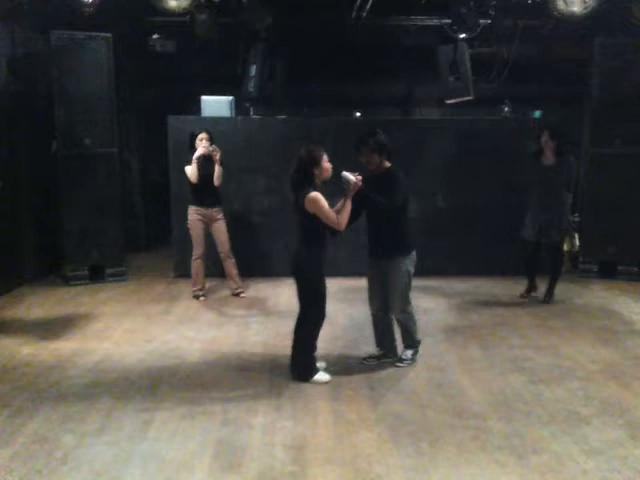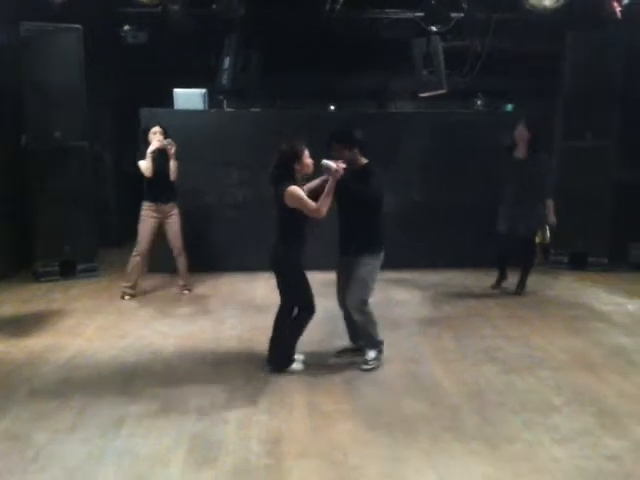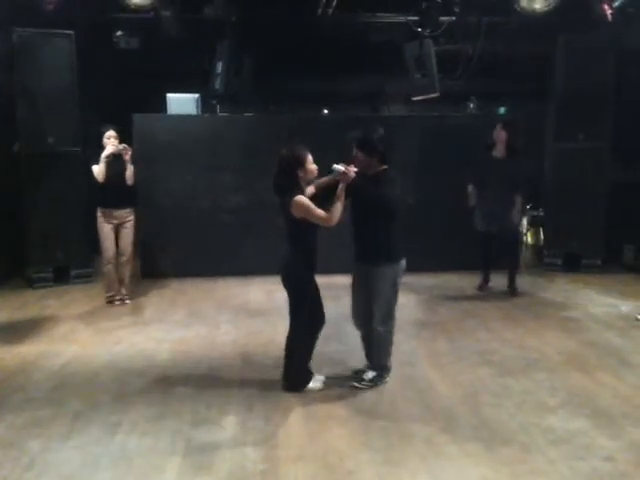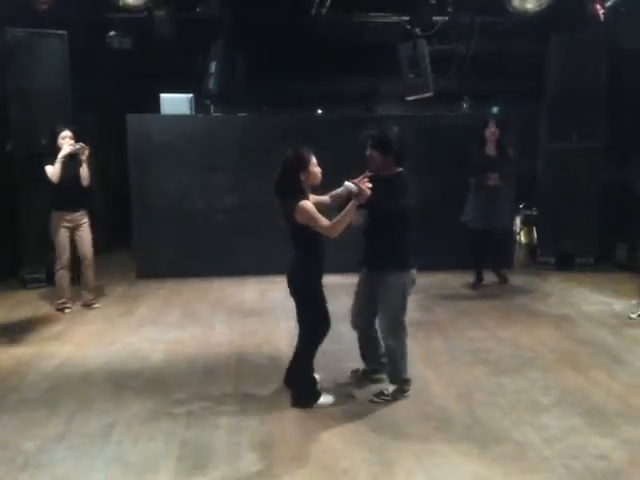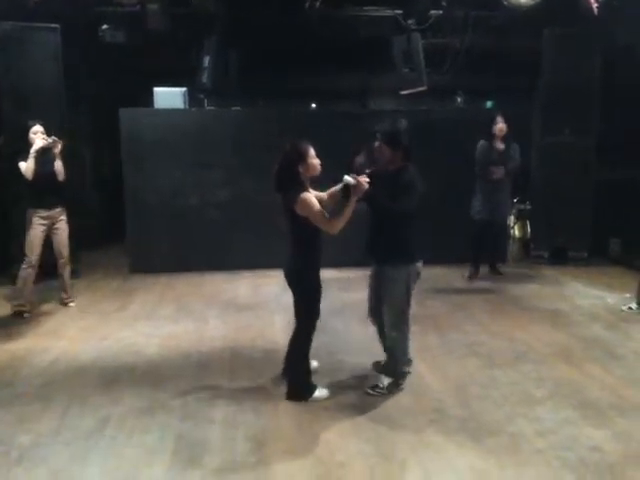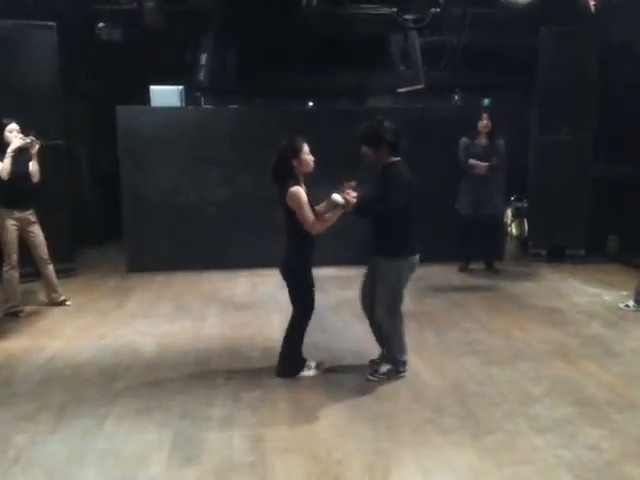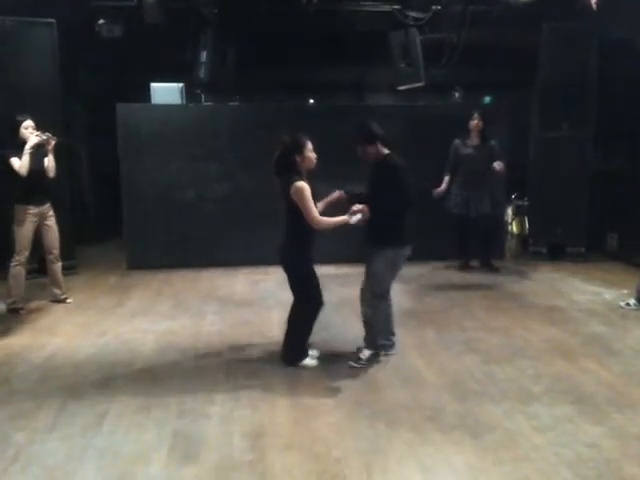
dt=0.7s
person 1, frame 1
left shoulder: (396, 180)
right shoulder: (369, 180)
left elbow: (390, 209)
right elbow: (356, 211)
left wrist: (362, 191)
left hip: (400, 253)
right hip: (376, 253)
left knee: (400, 306)
right knee: (377, 306)
left ankle: (412, 346)
right ankle: (387, 349)
person 1, frame 2
left shoulder: (370, 176)
right shoulder: (346, 175)
left elbow: (369, 197)
left wrist: (342, 179)
left hip: (369, 250)
right hip: (347, 248)
left knee: (356, 301)
right knee: (345, 300)
left ankle: (374, 346)
right ankle: (358, 343)
person 1, frame 3
left shoulder: (387, 181)
right shoulder: (362, 178)
left elbow: (385, 203)
left wrist: (353, 183)
left hip: (387, 261)
right hip: (364, 259)
left knee: (381, 318)
right knee: (362, 317)
left ankle: (380, 370)
right ankle: (373, 364)
person 1, frame 4
left shoulder: (402, 184)
right shoulder: (376, 180)
left elbow: (395, 212)
right elbow: (372, 213)
left wrist: (368, 198)
left hip: (396, 269)
right hip: (373, 264)
left knee: (391, 328)
right knee: (360, 319)
left ankle: (399, 383)
right ankle: (374, 367)
person 1, frame 5
left shoulder: (410, 179)
right shoulder: (380, 174)
left elbow: (398, 213)
left wrist: (367, 192)
left hip: (402, 261)
right hip: (382, 258)
left knee: (394, 319)
right knee: (378, 314)
left ankle: (397, 375)
right ankle: (398, 360)
person 1, frame 6
left shoulder: (398, 176)
right shoulder: (388, 172)
left elbow: (387, 210)
left wrist: (357, 205)
right wrist: (358, 201)
left hip: (398, 255)
right hip: (384, 252)
left knee: (387, 310)
right knee: (369, 301)
left ankle: (397, 364)
right ankle: (390, 353)
person 1, frame 7
left shoulder: (395, 167)
right shoulder: (378, 167)
left elbow: (405, 202)
left wrist: (372, 212)
right wrist: (349, 197)
left hip: (393, 244)
right hip: (379, 241)
left knee: (371, 295)
right knee: (378, 294)
left ankle: (374, 348)
right ankle: (385, 341)
person 2, frame 1
left shoulder: (306, 192)
right shoulder: (312, 196)
left elbow: (329, 216)
right elbow: (339, 224)
left wrist: (346, 196)
right wrist: (351, 195)
left hip: (306, 259)
right hip: (309, 262)
left knee: (308, 312)
right knee: (315, 314)
left ankle: (302, 361)
right ankle: (304, 370)
person 2, frame 2
left shoulder: (290, 187)
right shoulder: (290, 191)
left elbow: (305, 190)
right elbow: (319, 211)
left wrist: (327, 177)
right wrist: (333, 181)
left hip: (286, 255)
right hip: (287, 257)
left knee: (289, 304)
right knee: (306, 307)
left ankle: (280, 353)
right ankle: (280, 359)
person 2, frame 3
left shoulder: (296, 194)
right shoulder: (297, 201)
left elbow: (313, 187)
right elbow: (330, 220)
left wrist: (336, 177)
right wrist: (342, 187)
left hip: (299, 268)
right hip: (298, 271)
left knee: (313, 320)
right knee: (304, 323)
left ankle: (300, 372)
right ankle: (296, 379)
person 2, frame 4
left shoulder: (302, 198)
right shoulder: (301, 206)
left elbow: (328, 199)
right elbow: (331, 229)
left wrist: (351, 187)
right wrist: (356, 201)
left hip: (304, 275)
right hip: (306, 278)
left knee: (313, 327)
right knee: (314, 331)
left ankle: (296, 376)
right ankle: (305, 394)
person 2, frame 5
left shoulder: (301, 192)
right shoulder: (302, 198)
left elbow: (325, 198)
right elbow: (332, 227)
left wrist: (349, 183)
right wrist: (355, 196)
left hip: (300, 266)
right hip: (304, 270)
left knee: (305, 319)
right knee: (306, 324)
left ankle: (294, 365)
right ankle: (300, 387)
person 2, frame 6
left shoulder: (296, 187)
right shoulder: (294, 191)
left elbow: (314, 213)
right elbow: (314, 226)
left wrist: (336, 200)
right wrist: (342, 208)
left hip: (298, 260)
right hip: (296, 262)
left knee: (303, 309)
right knee: (303, 311)
left ankle: (293, 359)
right ankle: (290, 366)
person 2, frame 7
left shoulder: (294, 182)
right shoulder: (299, 185)
right elbow: (316, 222)
left wrist: (330, 199)
right wrist: (347, 218)
left hip: (295, 252)
right hip: (297, 254)
left knee: (304, 300)
right knee: (312, 302)
left ankle: (297, 348)
right ankle: (294, 354)
person 3, frame 1
left shoulder: (215, 160)
right shoulder: (190, 161)
left elbow: (217, 182)
right elbow: (193, 179)
left wrist: (217, 161)
right wrist: (196, 158)
left hip: (216, 210)
right hip: (196, 211)
left knee: (225, 250)
right knee: (198, 252)
left ankle: (236, 287)
right ankle: (198, 290)
person 3, frame 2
left shoulder: (169, 154)
right shoulder: (144, 156)
left elbow: (173, 177)
right elbow: (147, 173)
left wrist: (172, 156)
right wrist: (150, 152)
left hip: (170, 207)
right hip: (150, 207)
left knee: (178, 247)
right knee: (141, 249)
left ankle: (184, 284)
right ankle: (129, 288)
person 3, frame 3
left shoulder: (123, 159)
right shoulder: (98, 160)
left elbow: (130, 182)
right elbow: (100, 178)
left wrist: (128, 161)
right wrist: (104, 157)
left hip: (127, 213)
right hip: (106, 214)
left knee: (126, 255)
right knee: (109, 256)
left ankle: (125, 293)
right ankle: (112, 294)
person 3, frame 4
left shoulder: (77, 160)
right shoulder: (52, 162)
left elbow: (85, 183)
right elbow: (54, 179)
left wrist: (84, 161)
right wrist: (61, 156)
left hip: (80, 215)
right hip: (60, 216)
left knee: (87, 257)
right knee: (63, 261)
left ankle: (89, 297)
right ankle: (63, 301)
person 3, frame 5
left shoulder: (50, 155)
right shoulder: (24, 157)
left elbow: (61, 177)
right elbow: (28, 174)
left wrist: (57, 155)
right wrist: (33, 151)
left hip: (58, 212)
right hip: (36, 214)
left knee: (64, 256)
right knee: (31, 260)
left ankle: (66, 296)
right ankle: (22, 304)
person 3, frame 6
left shoulder: (25, 155)
left elbow: (35, 179)
left wrist: (33, 156)
left hip: (28, 213)
left knee: (43, 256)
left ankle: (55, 296)
person 3, frame 7
left shoulder: (41, 150)
right shoulder: (14, 153)
left elbow: (51, 174)
right elbow: (22, 171)
left wrist: (50, 151)
right wrist: (28, 148)
left hip: (46, 208)
right hip: (25, 210)
left knee: (54, 253)
right knee: (20, 256)
left ankle: (58, 293)
right ankle: (15, 302)
person 4, frame 1
left shoulder: (565, 162)
right shoulder: (535, 161)
left elbow: (569, 189)
right elbow: (531, 186)
left wrist: (565, 210)
left hip: (557, 214)
right hip: (536, 212)
left knee: (555, 252)
right knee: (530, 250)
left ankle: (551, 289)
right ankle: (531, 284)
person 4, frame 2
left shoulder: (539, 159)
right shoulder: (509, 156)
left elbow: (546, 187)
right elbow: (505, 183)
left wrist: (550, 213)
right wrist: (504, 203)
left hip: (529, 208)
right hip: (509, 206)
left knee: (527, 244)
right knee: (505, 243)
left ankle: (522, 281)
right ankle: (501, 275)
person 4, frame 3
left shoulder: (514, 158)
right shoulder: (486, 157)
left elbow: (519, 187)
right elbow: (473, 179)
left wrist: (517, 210)
right wrist: (471, 192)
left hip: (507, 208)
right hip: (486, 207)
left knee: (510, 243)
right knee: (486, 243)
left ankle: (512, 282)
right ankle: (485, 278)
person 4, frame 4
left shoulder: (505, 154)
right shoulder: (476, 153)
left elbow: (508, 177)
right elbow: (473, 178)
left wrist: (495, 179)
right wrist: (490, 179)
left hip: (500, 201)
right hip: (480, 201)
left knee: (501, 238)
right knee: (478, 239)
left ankle: (498, 268)
right ankle: (478, 276)
person 4, frame 5
left shoulder: (512, 147)
right shoulder: (483, 146)
left elbow: (514, 167)
right elbow: (480, 169)
left wrist: (496, 170)
right wrist: (499, 171)
left hip: (503, 193)
right hip: (484, 193)
left knee: (499, 230)
right knee: (480, 229)
left ankle: (493, 264)
right ankle: (475, 266)
person 4, frame 6
left shoulder: (498, 143)
right shoulder: (466, 142)
left elbow: (498, 164)
right elbow: (464, 164)
left wrist: (476, 164)
right wrist: (486, 166)
left hip: (492, 190)
right hip: (471, 190)
left knee: (492, 226)
right knee: (469, 226)
left ankle: (489, 261)
right ankle: (465, 260)
person 4, frame 7
left shoulder: (490, 145)
right shoulder: (458, 144)
left elbow: (495, 164)
right elbow: (451, 168)
left wrist: (497, 166)
right wrist: (444, 186)
left hip: (484, 192)
right hip: (462, 191)
left knee: (487, 225)
right knee: (463, 226)
left ankle: (486, 260)
right ankle: (464, 259)
